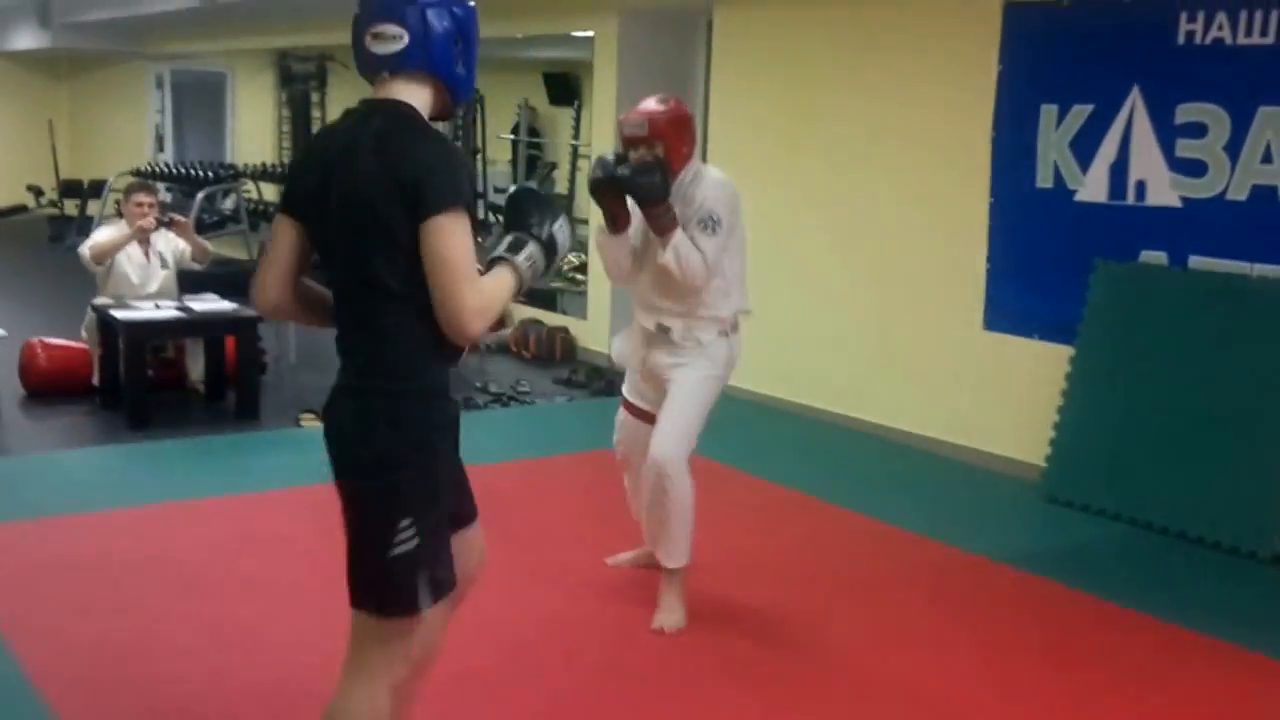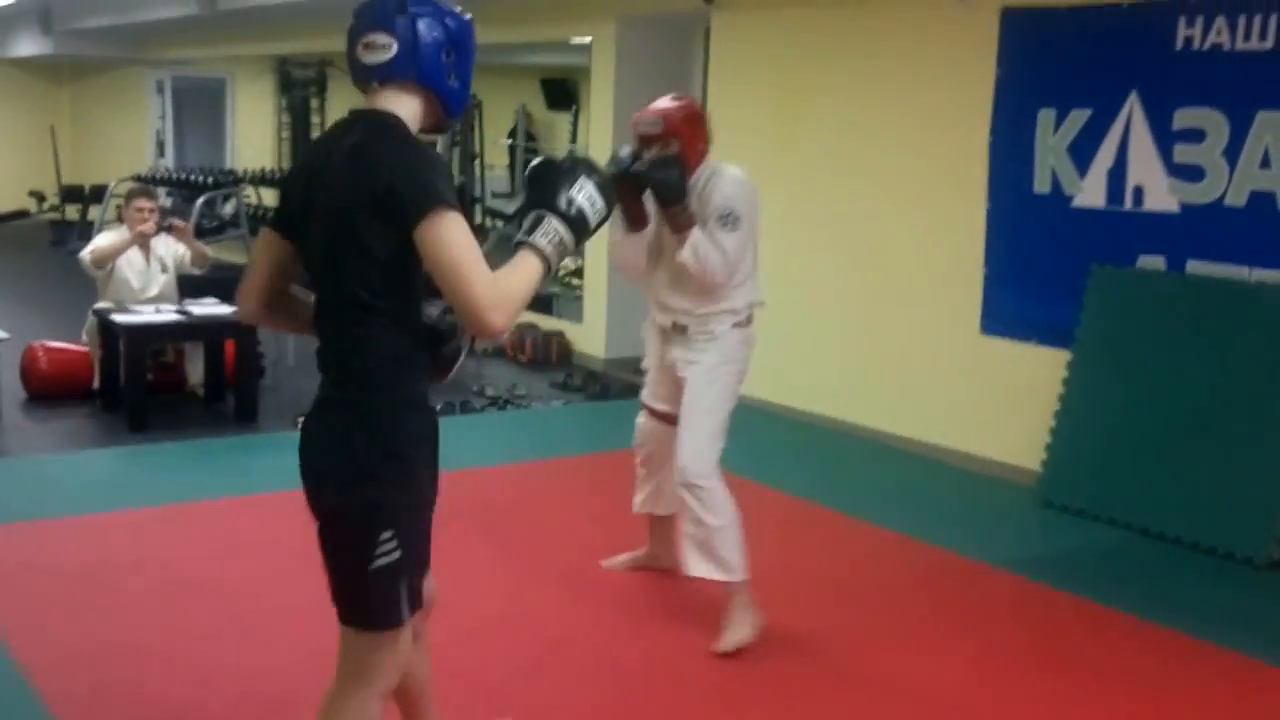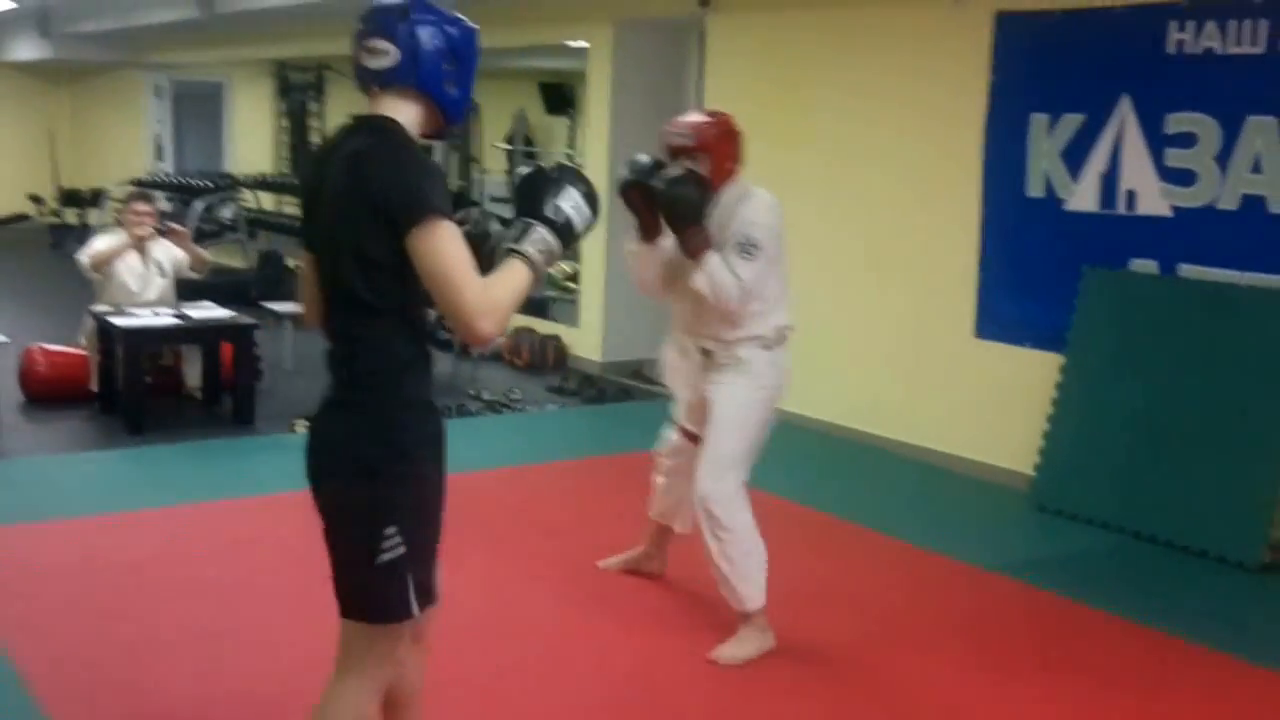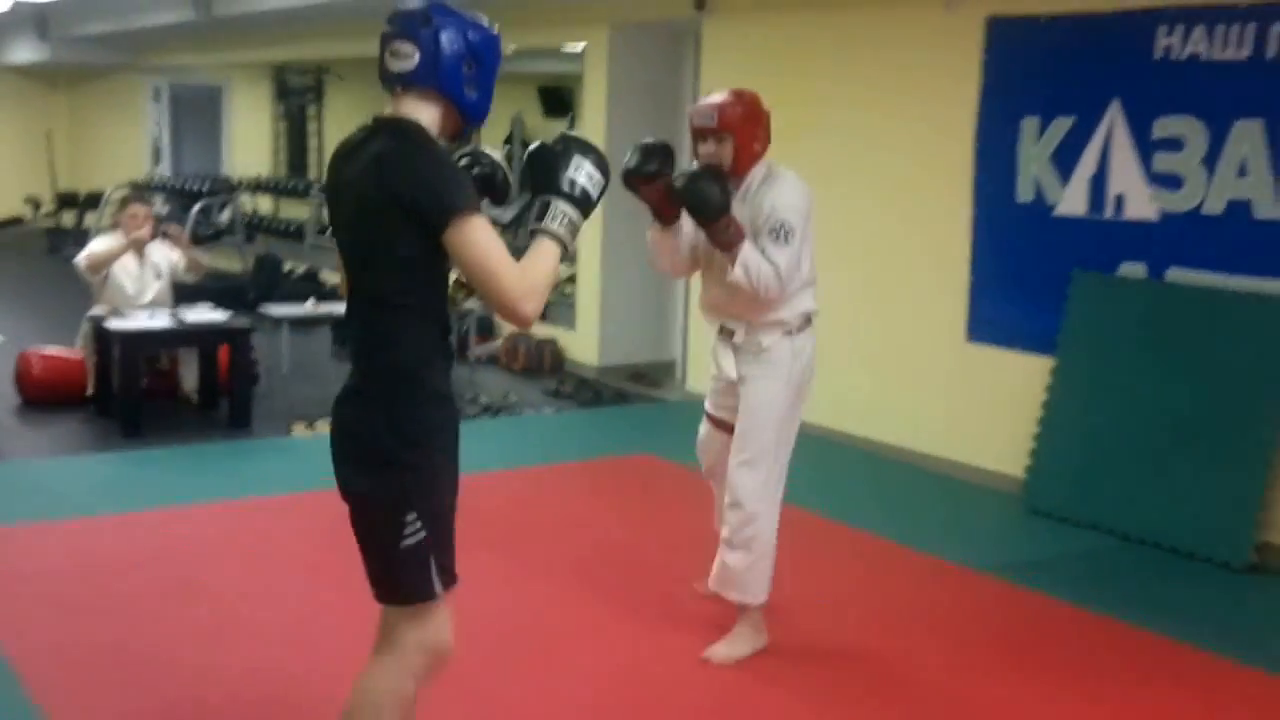
dt=0.2s
person 1, frame 1
left shoulder: (324, 149)
right shoulder: (431, 157)
left elbow: (275, 295)
right elbow: (465, 318)
right wrist: (525, 251)
left hip: (362, 406)
right hip: (405, 416)
left knee: (461, 563)
right knee: (385, 648)
person 1, frame 2
left shoulder: (320, 159)
right shoulder: (406, 162)
left elbow: (257, 300)
right elbow: (489, 313)
right wrist: (555, 229)
left hip: (351, 422)
right hip: (376, 434)
left knee: (411, 608)
person 1, frame 3
left shoulder: (333, 161)
right shoulder: (404, 169)
right elbow: (480, 320)
right wrist: (541, 235)
left hip: (363, 423)
right hip: (383, 435)
left knee: (408, 616)
right knee: (370, 658)
person 1, frame 4
left shoulder: (354, 157)
right shoulder: (427, 167)
right elbow: (520, 302)
right wrist: (560, 211)
left hip: (380, 412)
right hip: (401, 425)
left knee: (413, 612)
right knee: (420, 637)
person 2, frame 1
left shoulder: (712, 189)
right shoulder: (646, 187)
left elbow: (696, 272)
right elbow: (623, 271)
left wrist: (657, 211)
right wrist: (614, 210)
left hip: (701, 345)
right hip: (651, 337)
left knee: (666, 456)
right knee: (631, 444)
left ankle: (672, 581)
right ankle: (655, 546)
person 2, frame 2
left shoulder: (730, 185)
right shoulder: (660, 191)
left elbow: (716, 268)
right elbow: (633, 269)
left wrist: (676, 210)
right wrist: (632, 208)
left hip: (718, 339)
right hip: (669, 334)
left knee: (693, 464)
right knee: (652, 441)
left ankle: (741, 602)
right ankle: (659, 547)
person 2, frame 3
left shoulder: (755, 209)
right shoulder: (683, 206)
left elbow: (731, 296)
right elbow: (653, 282)
left wrist: (693, 232)
right wrist: (648, 219)
left hip: (748, 364)
right hip: (700, 359)
left knee: (717, 485)
right knee: (676, 455)
left ankle: (756, 622)
right ankle: (654, 552)
person 2, frame 4
left shoulder: (783, 191)
right shoulder: (714, 190)
left elbow: (770, 284)
right elbow: (676, 263)
left wrist: (720, 224)
right wrist: (662, 205)
left hip: (777, 348)
right hip: (735, 344)
left knee: (750, 480)
right knee: (716, 455)
left ankle: (751, 620)
right ankle: (743, 567)
person 3, frame 1
left shoulder: (168, 237)
right shoulder: (109, 233)
left elbow: (204, 259)
right elbow: (92, 257)
left wrist: (189, 236)
right wrist: (132, 235)
right knee: (99, 321)
left ankle: (199, 379)
person 3, frame 2
left shoulder: (169, 242)
right shoulder: (110, 238)
left elbow: (204, 263)
right elbow: (92, 261)
left wrist: (189, 241)
right wrist: (133, 239)
right knee: (100, 324)
left ankle: (199, 382)
person 3, frame 3
left shoulder: (167, 246)
right shoulder: (108, 242)
left elbow: (202, 268)
right elbow: (91, 265)
left wrist: (187, 245)
right wrist: (131, 243)
right knee: (97, 326)
left ankle: (196, 386)
person 3, frame 4
left shoulder: (163, 248)
right shoulder: (105, 244)
left elbow: (199, 270)
right elbow: (87, 266)
left wrist: (185, 247)
right wrist: (127, 245)
left ankle: (192, 389)
